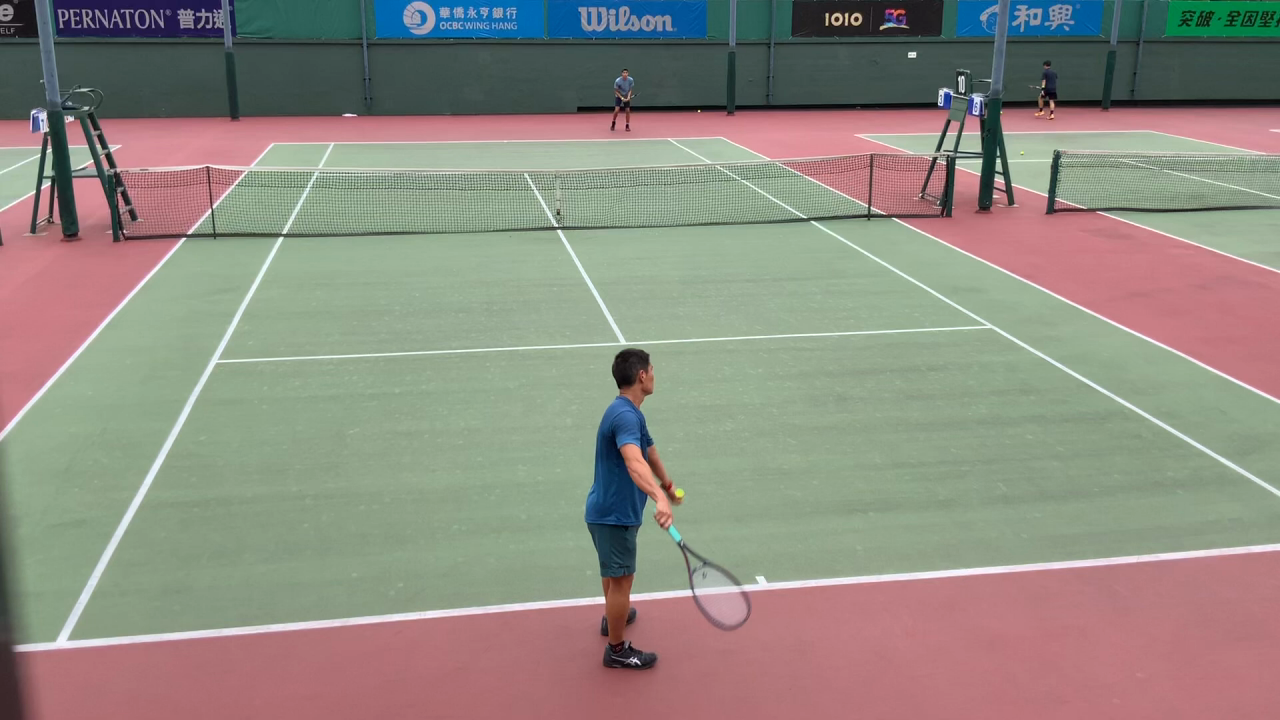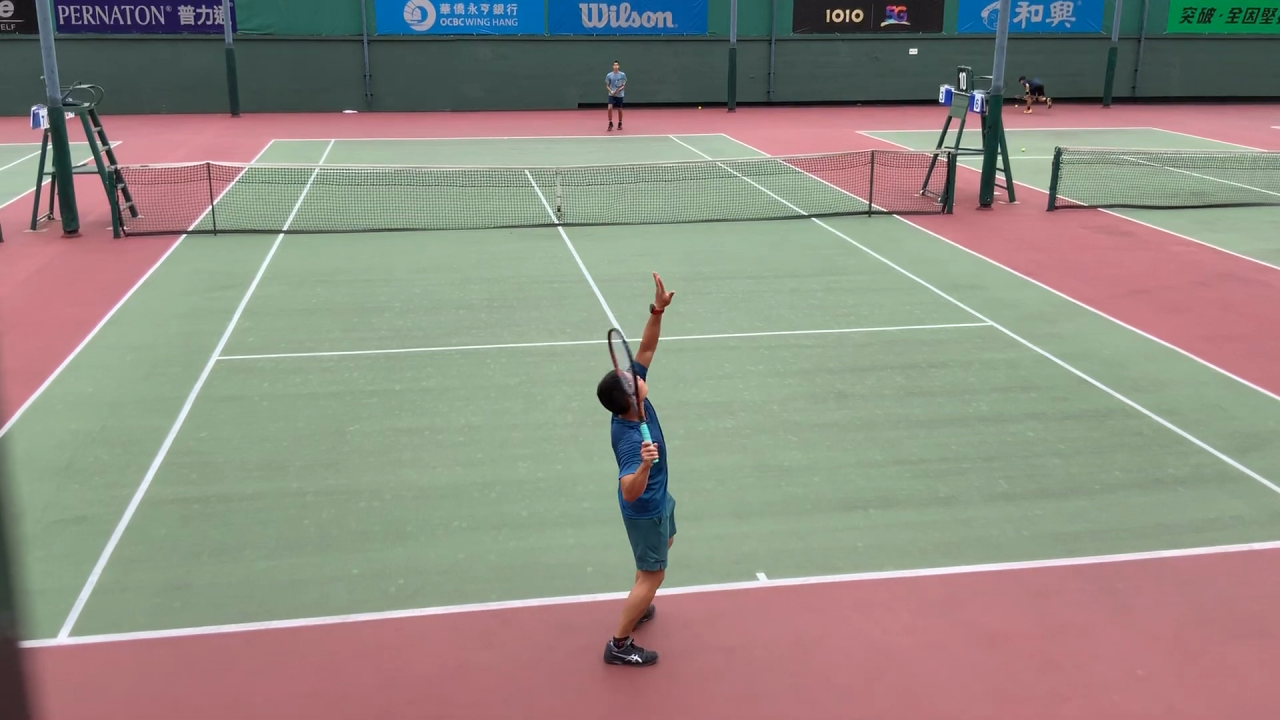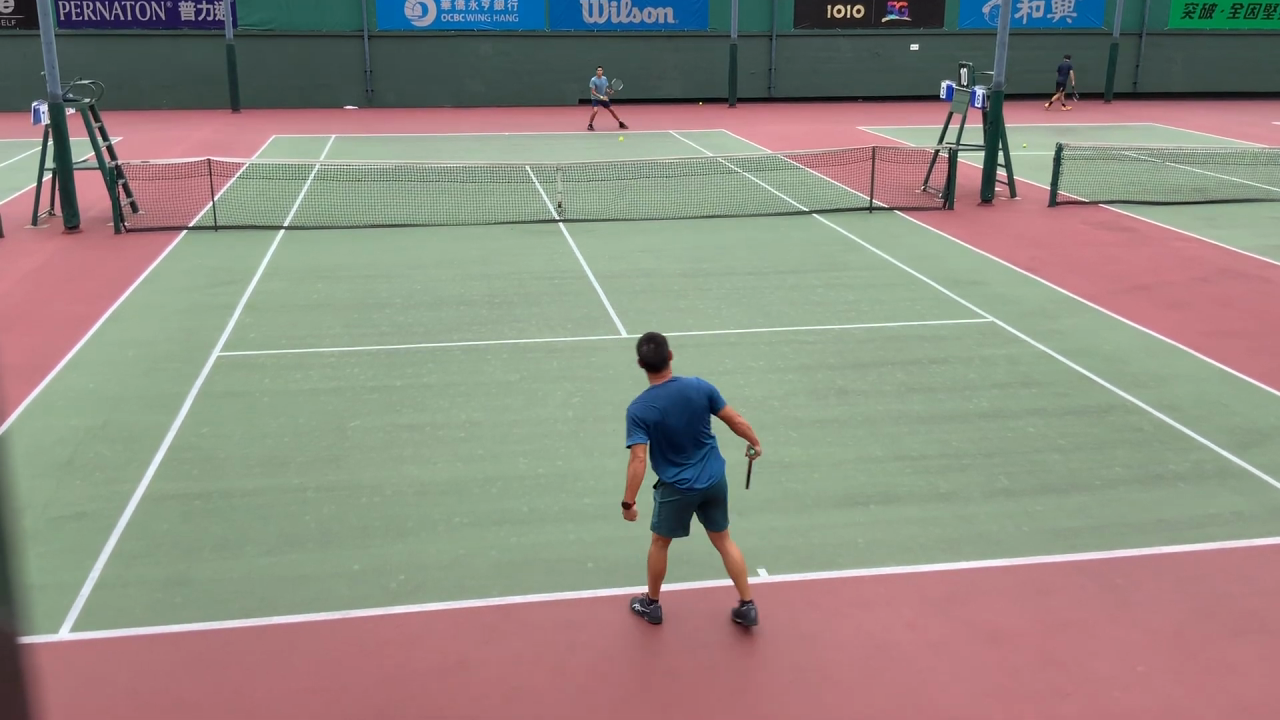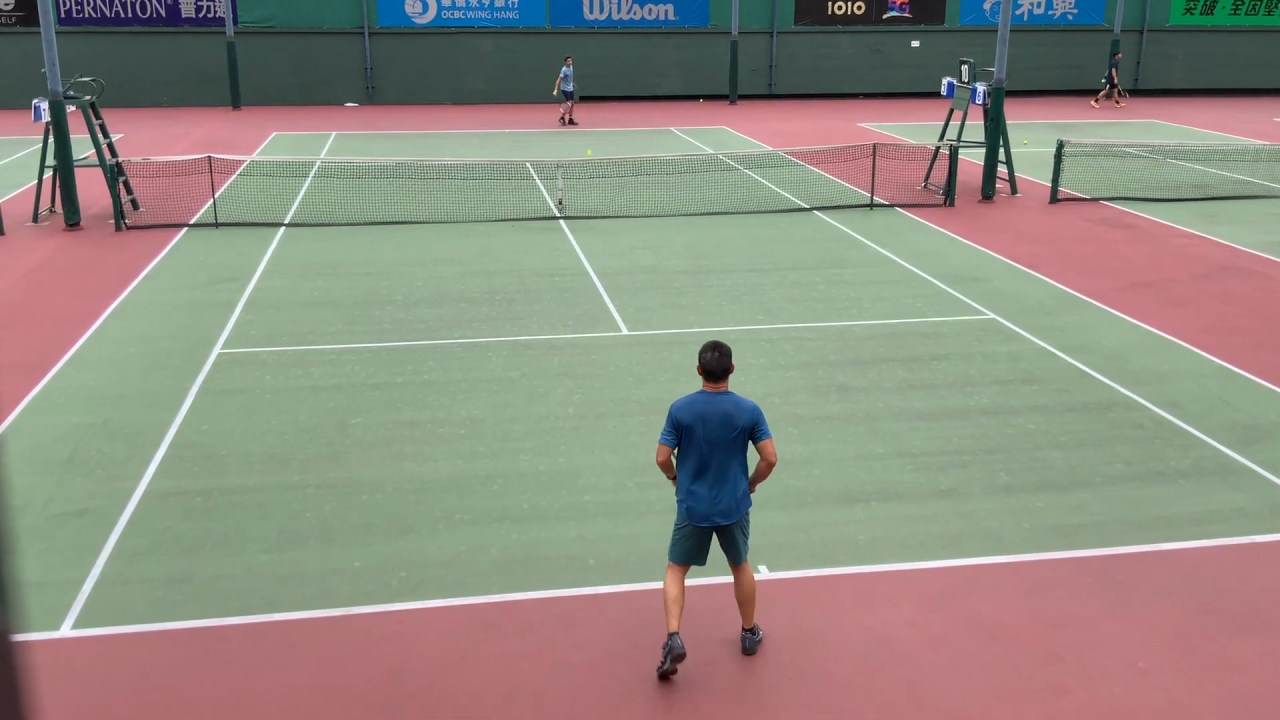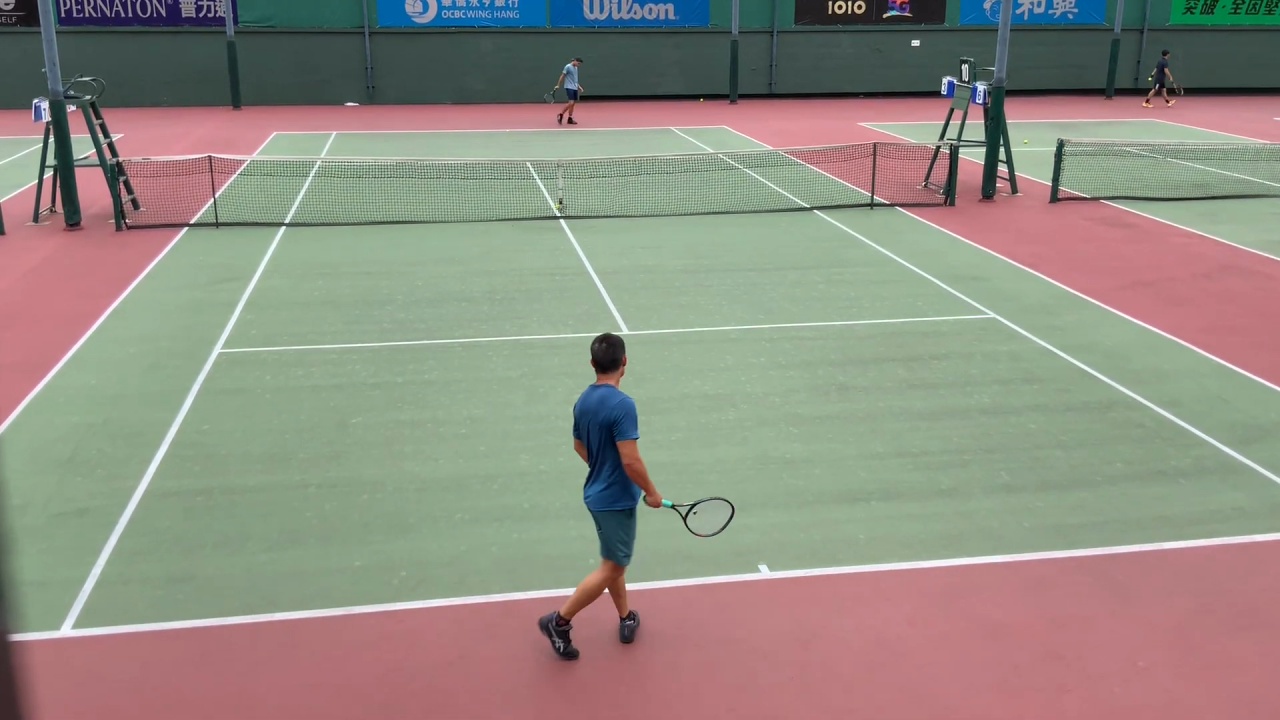
dt=1s
person 1, frame 1
left shoulder: (632, 411)
right shoulder: (623, 416)
left elbow: (650, 452)
right elbow: (634, 460)
left wrist: (668, 484)
right wrist: (658, 497)
left hip: (617, 509)
right hip: (611, 514)
left knee: (613, 572)
right knee: (621, 579)
left ankle: (612, 617)
right ankle: (616, 650)
person 1, frame 2
left shoulder: (629, 396)
right shoulder: (627, 438)
left elbow: (646, 349)
right elbow: (632, 495)
left wrist: (658, 309)
right wrist: (644, 464)
left hip: (658, 500)
right hip: (646, 509)
left knee: (665, 541)
right knee: (651, 575)
left ankle: (638, 609)
right ankle: (619, 645)
person 1, frame 3
left shoulder: (640, 409)
right shoulder: (700, 387)
left elbow: (638, 460)
right elbow: (735, 420)
left wrist: (628, 502)
right wrist: (754, 442)
left hip: (676, 487)
right hip: (714, 478)
left knee: (660, 542)
right knee: (722, 539)
left ankle: (651, 604)
right ankle: (747, 605)
person 1, frame 4
left shoulder: (680, 409)
right shoulder: (749, 410)
left elbow: (664, 460)
right elbow: (770, 459)
right wrist: (751, 484)
left hip: (692, 509)
right hip: (733, 508)
left knee: (675, 572)
right knee: (741, 569)
left ankle: (674, 638)
right ankle: (749, 634)
person 1, frame 5
left shoulder: (584, 400)
right shoulder: (622, 404)
left elbow: (579, 447)
right elbow: (631, 460)
right wrist: (651, 492)
left hip: (600, 493)
right hip: (616, 499)
left knee: (616, 560)
right knee: (612, 568)
left ankle: (626, 619)
right ankle: (558, 621)
